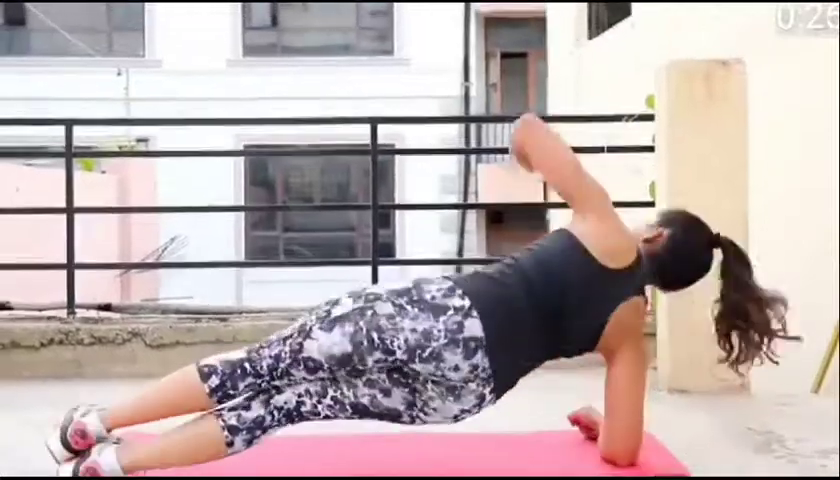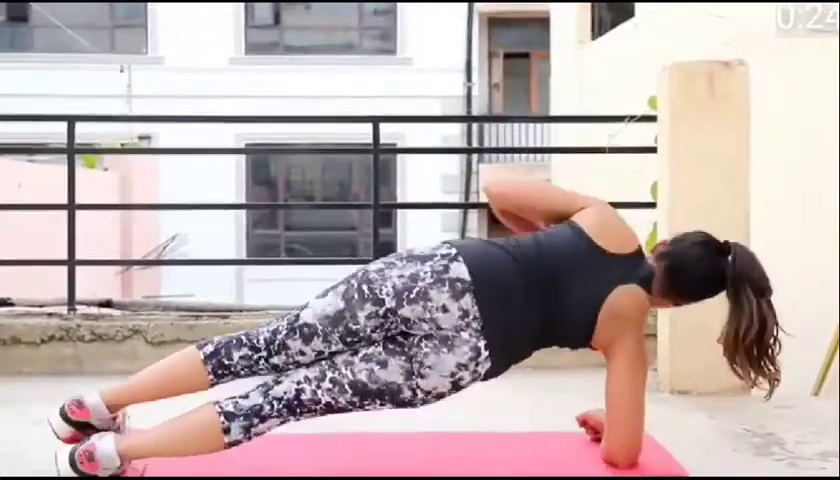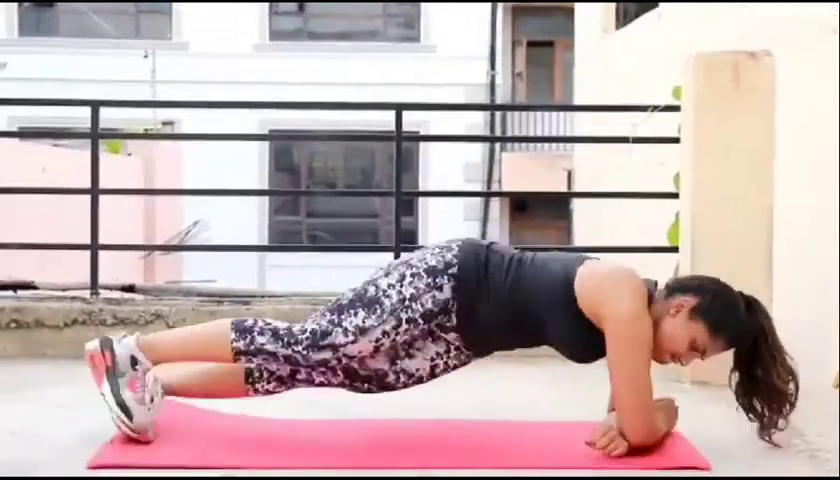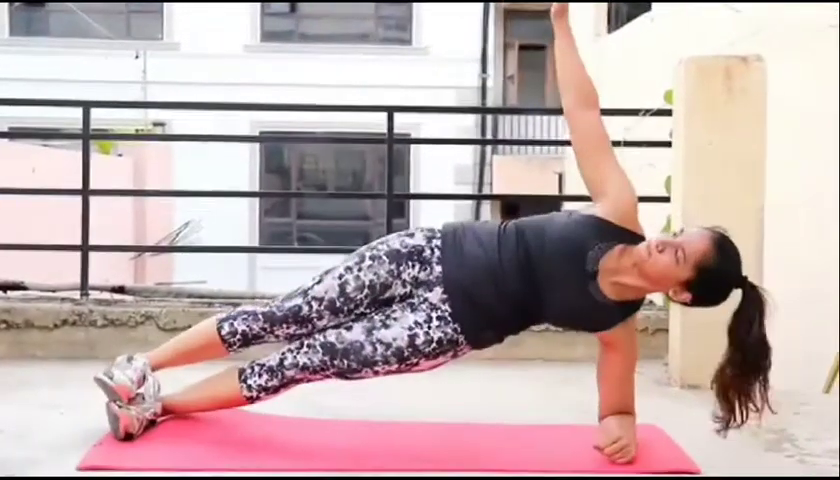
dt=1s
person 1, frame 1
left shoulder: (604, 227)
right shoulder: (628, 327)
left elbow: (527, 133)
left wrist: (541, 153)
left hip: (437, 310)
right hip: (461, 381)
left knee: (260, 370)
right knee: (282, 406)
person 1, frame 2
left shoulder: (606, 224)
right shoulder: (630, 323)
left elbow: (499, 194)
left hip: (438, 273)
right hip: (460, 351)
left knee: (264, 347)
right knee: (288, 397)
left ankle: (95, 406)
person 1, frame 3
left shoulder: (635, 318)
right shoulder: (627, 299)
left elbow: (625, 416)
right elbow: (640, 427)
left wrist: (624, 418)
right wrist: (660, 412)
left hip: (462, 335)
right hip: (447, 278)
left knee: (327, 371)
right knee: (309, 343)
left ankle: (159, 382)
right ankle: (135, 350)
person 1, frame 4
left shoulder: (619, 323)
right shoulder: (620, 211)
left elbow: (615, 407)
right elbow: (584, 111)
left wrist: (620, 427)
left hip: (451, 323)
right hip: (436, 253)
left knee: (310, 360)
right knee: (288, 319)
left ankle: (154, 405)
right ankle: (142, 371)
